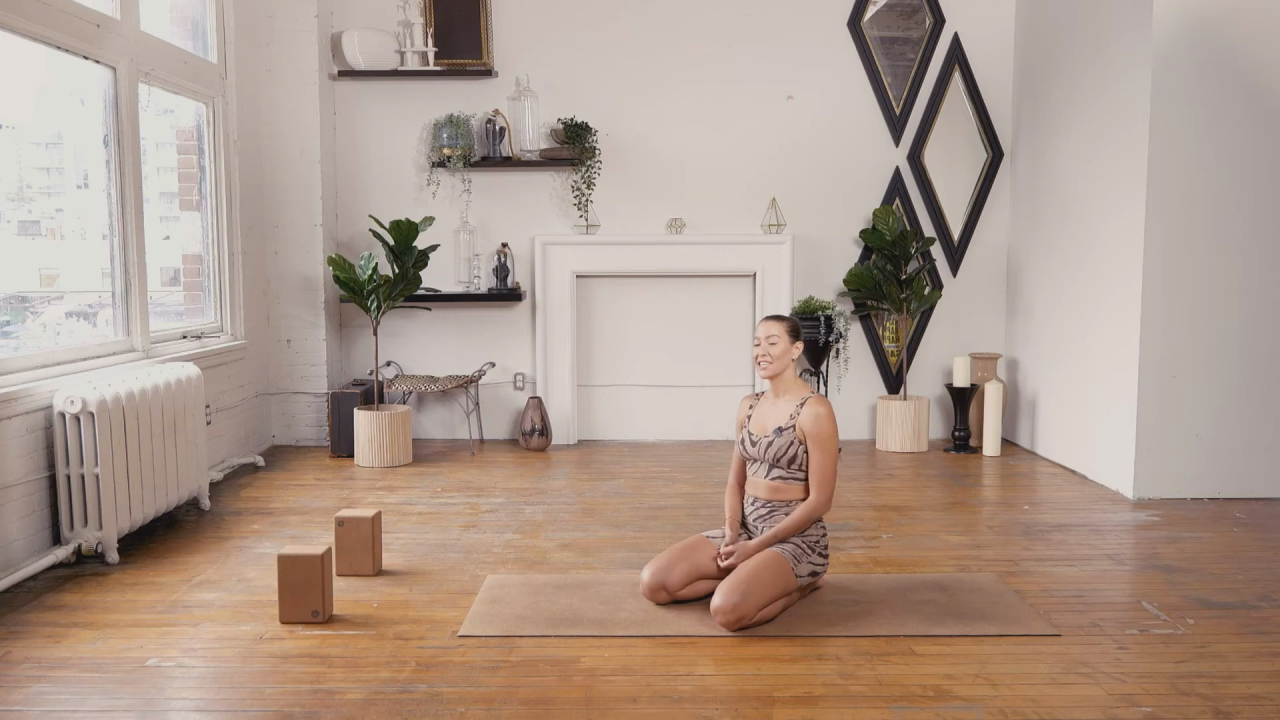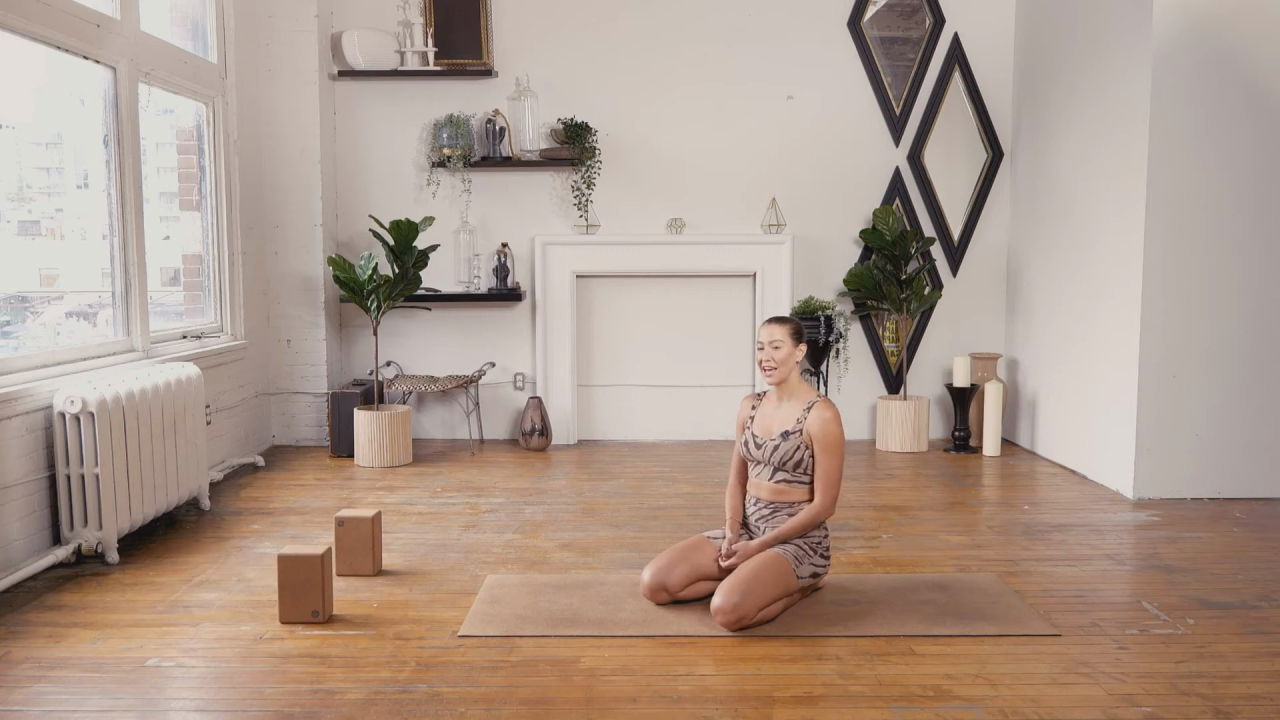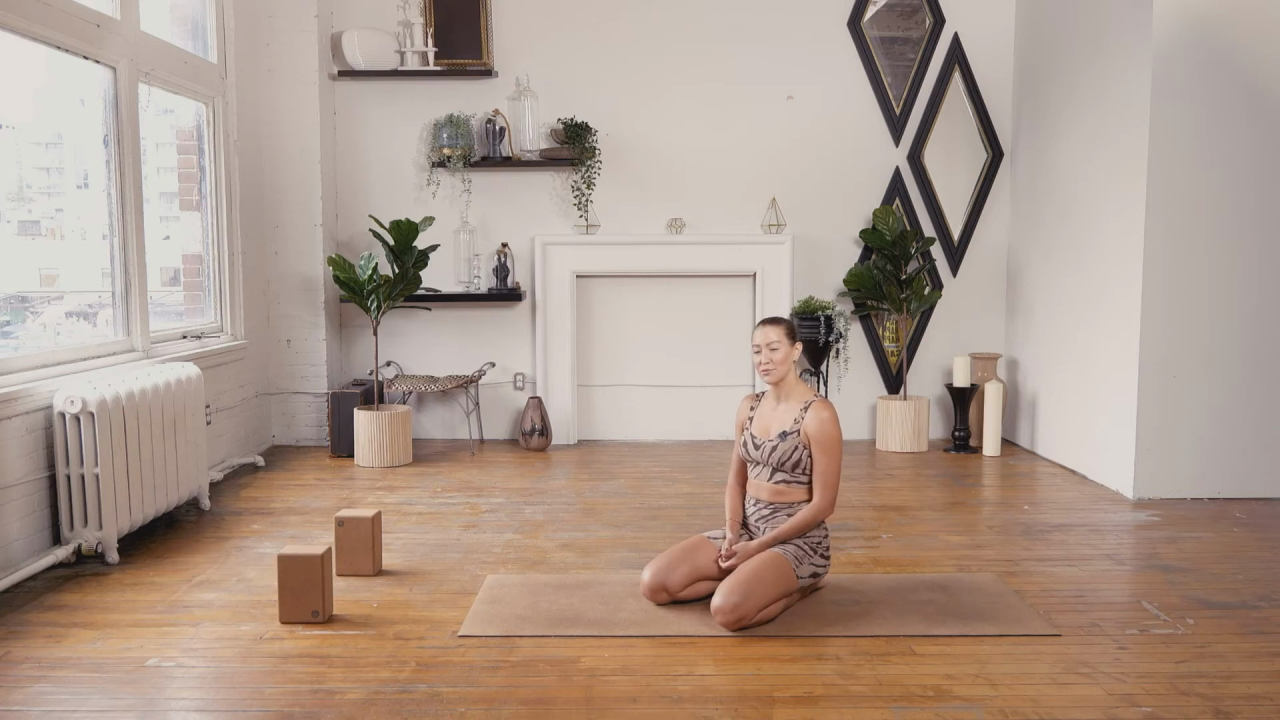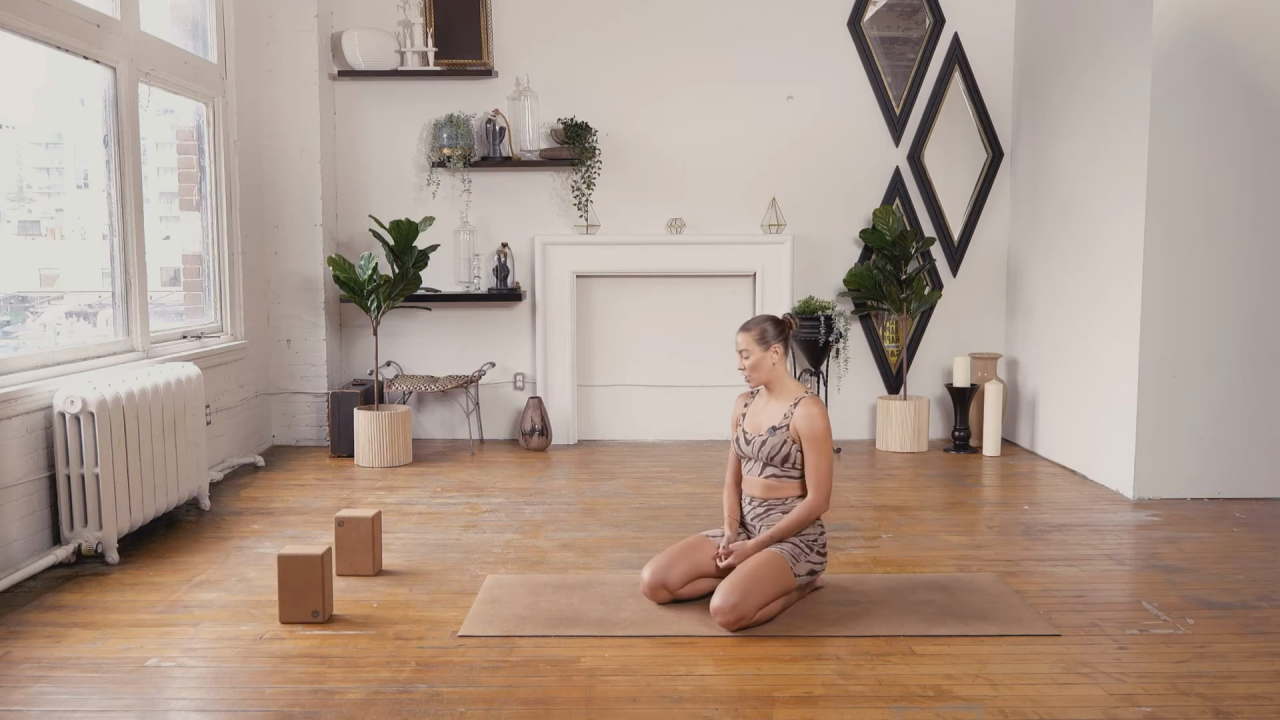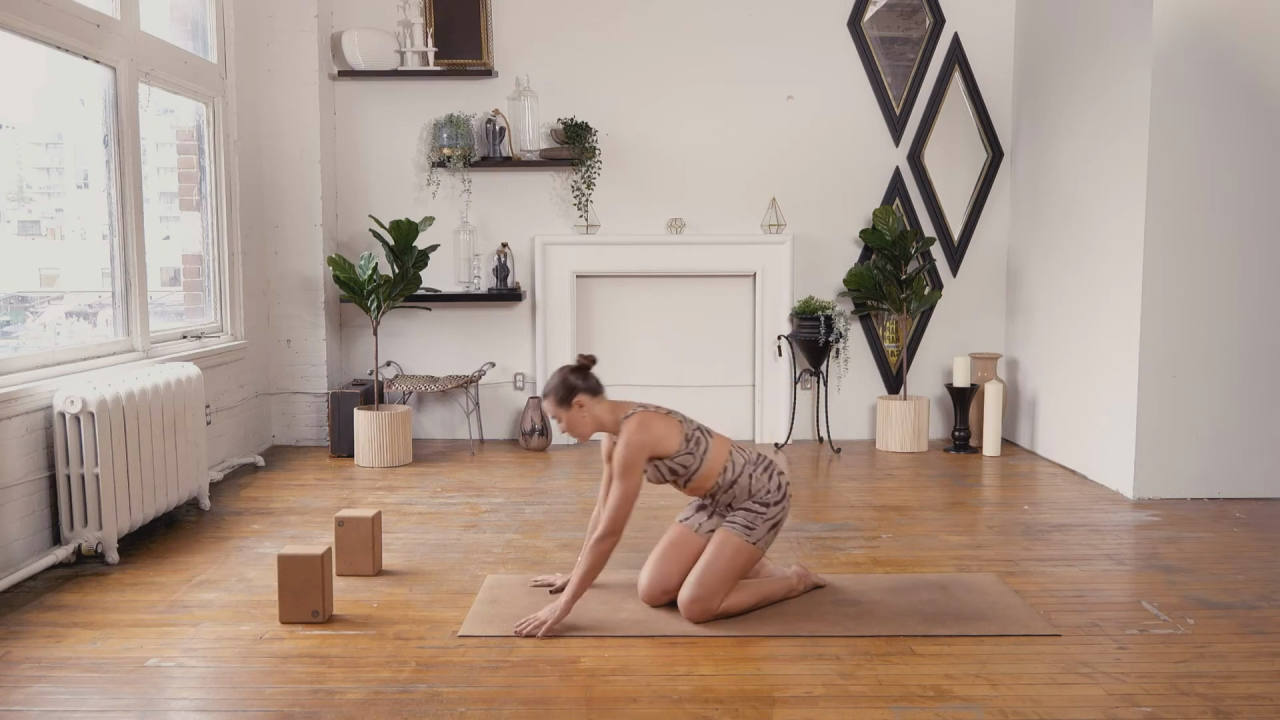
dt=1s
person 1, frame 1
left shoulder: (815, 410)
right shoulder: (749, 406)
left elbow: (820, 500)
left wrist: (756, 546)
right wrist: (731, 531)
left hip: (795, 537)
right hip: (747, 527)
left knee: (727, 609)
right knee: (653, 583)
left ankle: (799, 584)
right ankle: (748, 578)
person 1, frame 2
left shoulder: (821, 415)
right shoulder: (750, 406)
left elbow: (824, 505)
left wrist: (757, 547)
right wrist: (732, 531)
left hip: (797, 539)
right hip: (747, 527)
left knee: (727, 609)
right knee: (653, 583)
left ankle: (799, 585)
right ankle: (749, 578)
person 1, frame 3
left shoulder: (819, 414)
right shoulder: (749, 406)
left elbow: (823, 504)
left wrist: (757, 547)
right wrist: (732, 532)
left hip: (797, 538)
right hip: (747, 527)
left knee: (727, 609)
right knee: (654, 583)
left ankle: (801, 584)
right ankle: (749, 577)
person 1, frame 4
left shoulder: (808, 410)
right shoulder: (743, 404)
left elbow: (818, 501)
left wrist: (755, 547)
right wrist: (731, 531)
left hip: (794, 537)
right hip: (746, 527)
left knee: (726, 610)
right knee: (654, 582)
left ankle: (799, 584)
right ankle: (749, 577)
person 1, frame 5
left shoulder: (634, 434)
right shoulder: (616, 433)
left elbow: (609, 532)
right elbow: (603, 510)
left wrist: (564, 603)
right wrist: (572, 576)
left hip: (759, 496)
right hip: (716, 499)
left knee: (693, 606)
right knee: (651, 591)
left ankle: (794, 581)
right ankle: (752, 567)
